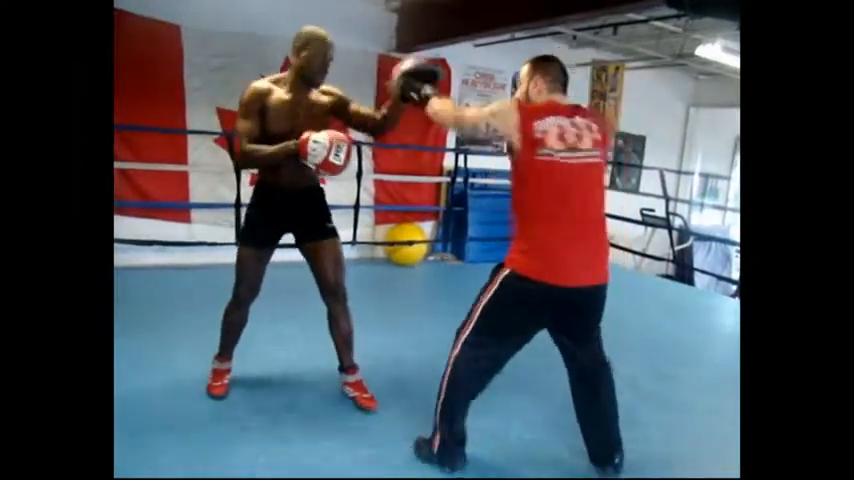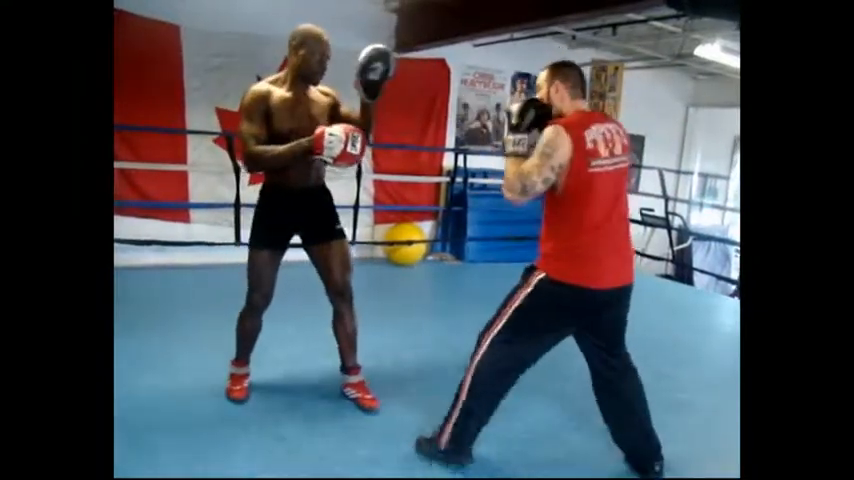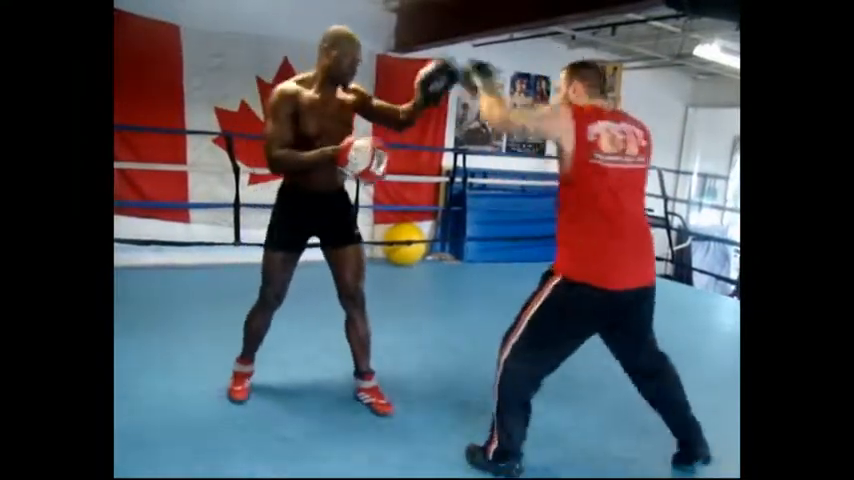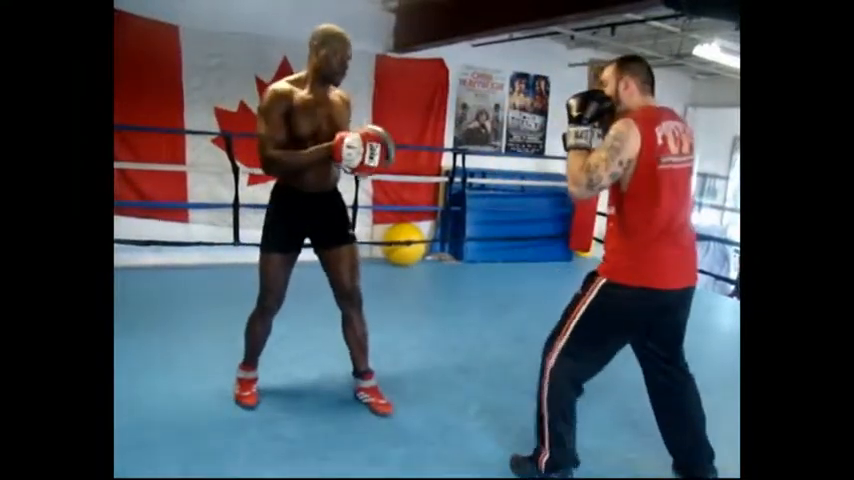
dt=0.4s
person 1, frame 1
left shoulder: (518, 116)
right shoulder: (597, 127)
left elbow: (452, 117)
left wrist: (423, 91)
left hip: (534, 272)
right hip: (591, 274)
left knee: (472, 353)
right knee: (588, 359)
left ankle: (446, 447)
right ankle: (608, 454)
person 1, frame 2
left shoulder: (560, 134)
right shoulder: (616, 131)
left elbow: (518, 190)
left wrist: (517, 138)
left hip: (566, 276)
right hip: (617, 276)
left knee: (496, 351)
right knee: (613, 363)
left ankle: (450, 442)
person 1, frame 3
left shoulder: (567, 120)
right shoulder: (638, 131)
left elbow: (499, 117)
left wrist: (480, 82)
left hip: (583, 277)
right hip: (638, 276)
left knee: (519, 356)
right knee: (648, 361)
person 1, frame 4
left shoulder: (631, 128)
right shoulder: (678, 127)
left elbow: (581, 186)
left wrist: (579, 129)
right wrist: (602, 126)
left hip: (632, 279)
right hip: (679, 277)
left knee: (563, 359)
right knee: (670, 369)
person 2, frame 1
left shoulder: (329, 99)
right shoulder: (260, 93)
left elbow: (378, 126)
right elbow: (243, 153)
left wrist: (400, 100)
right wrist: (295, 148)
left hip: (310, 200)
right hip: (268, 200)
left knee: (335, 291)
right knee: (244, 294)
left ankle: (350, 376)
right ankle: (222, 365)
person 2, frame 2
left shoulder: (326, 98)
right shoulder: (261, 96)
left elbow: (360, 136)
right elbow: (252, 157)
left wrist: (370, 97)
right wrist: (308, 145)
left hip: (317, 201)
right hip: (276, 203)
left knee: (342, 292)
right knee: (258, 299)
left ankle: (352, 376)
right ankle: (239, 369)
person 2, frame 3
left shoulder: (354, 97)
right shoulder: (287, 95)
left elbow: (399, 118)
right elbow: (276, 159)
left wrist: (427, 97)
right wrist: (333, 153)
left hip: (336, 203)
right hip: (295, 203)
left knee: (354, 297)
right knee: (269, 298)
left ankle: (365, 381)
right ankle: (244, 367)
person 2, frame 4
left shoulder: (342, 101)
right shoulder: (281, 95)
right elbow: (270, 161)
left wrist: (364, 143)
right wrist: (329, 149)
left hip: (330, 204)
right hip: (289, 205)
left knee: (351, 297)
right knee: (269, 303)
left ankle: (364, 381)
right ankle: (247, 374)
